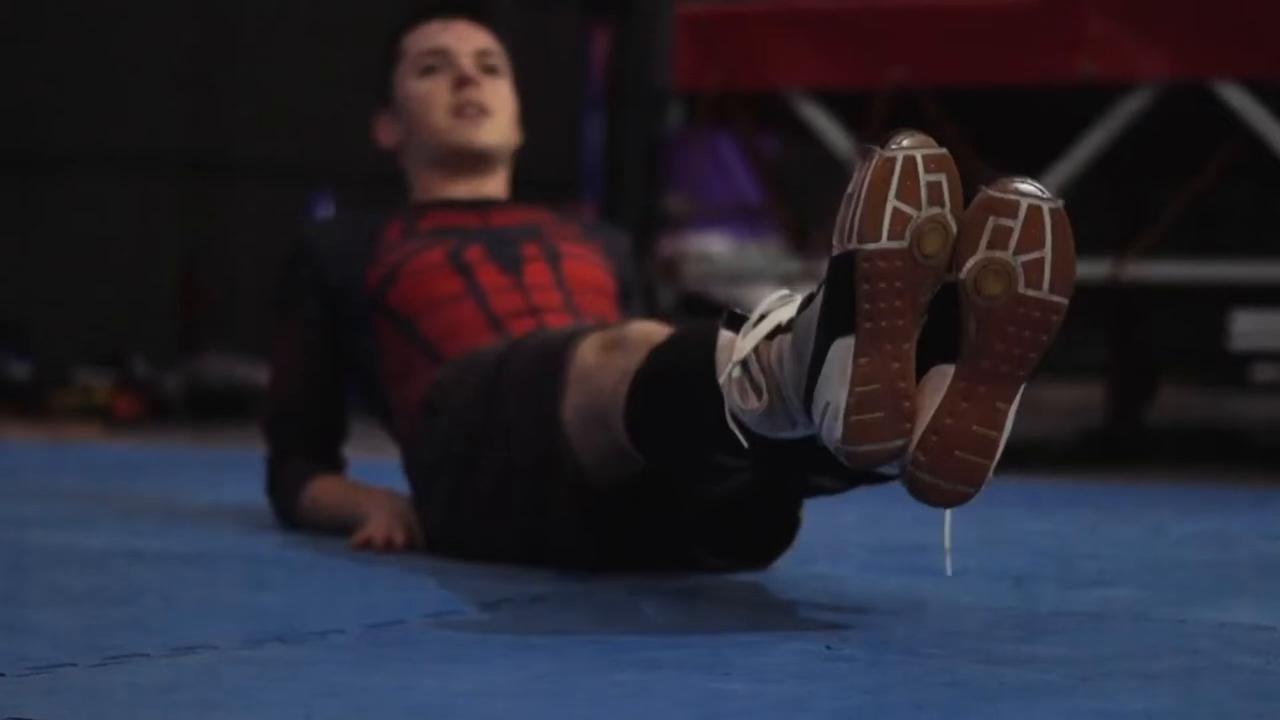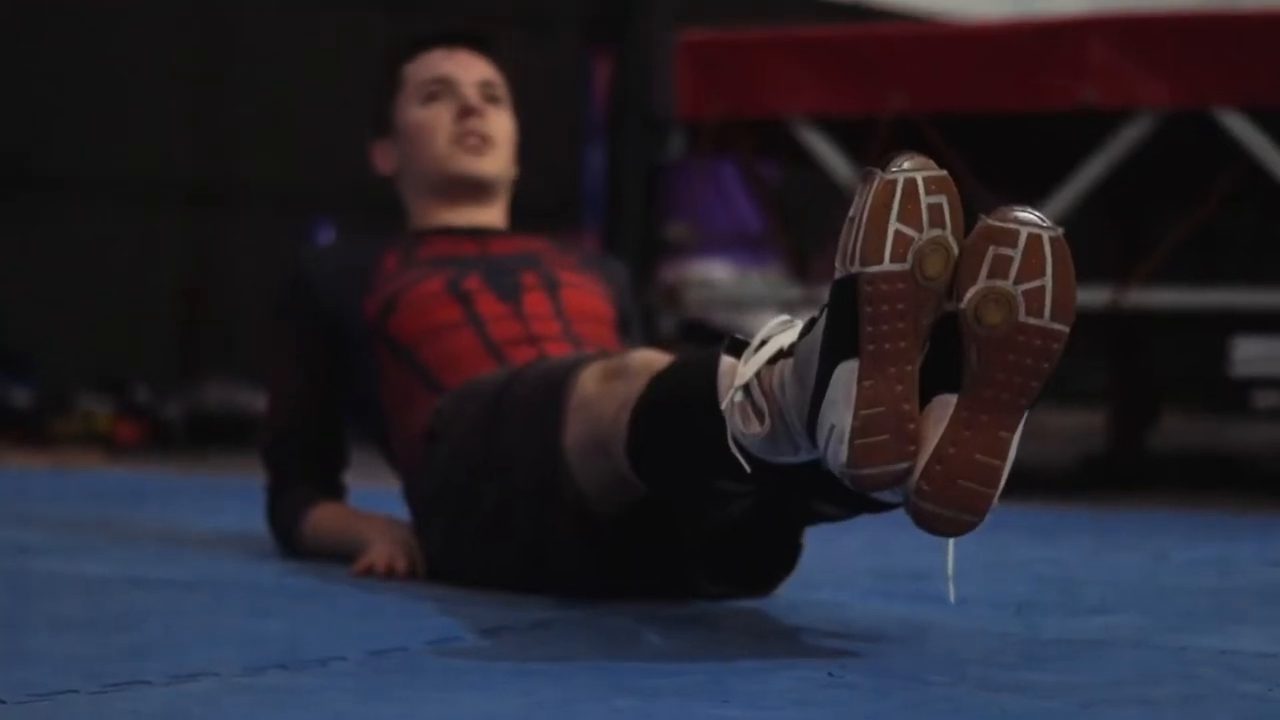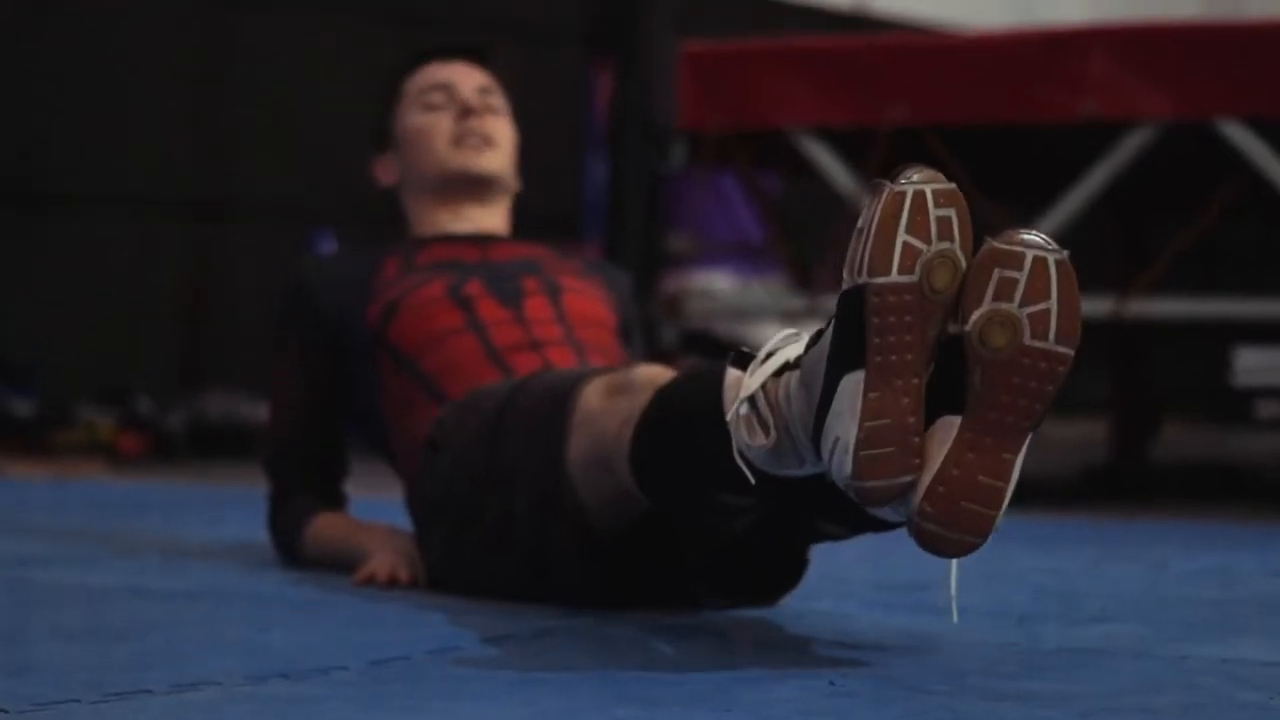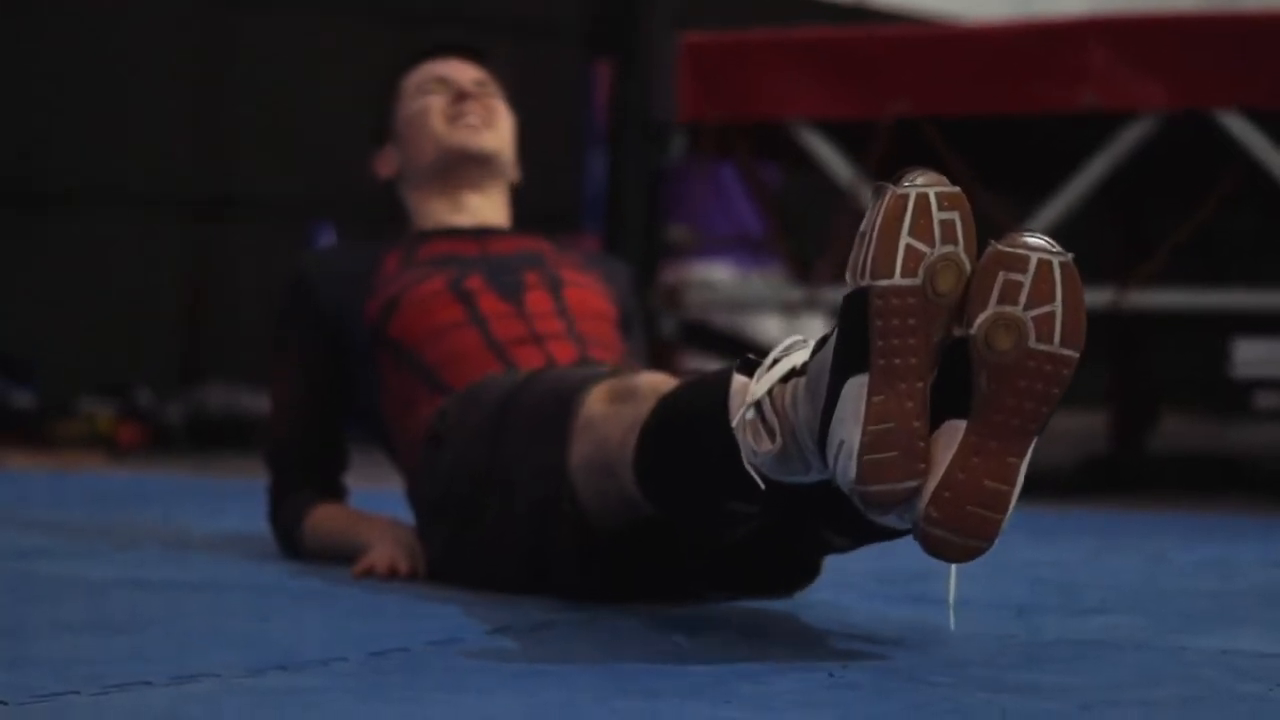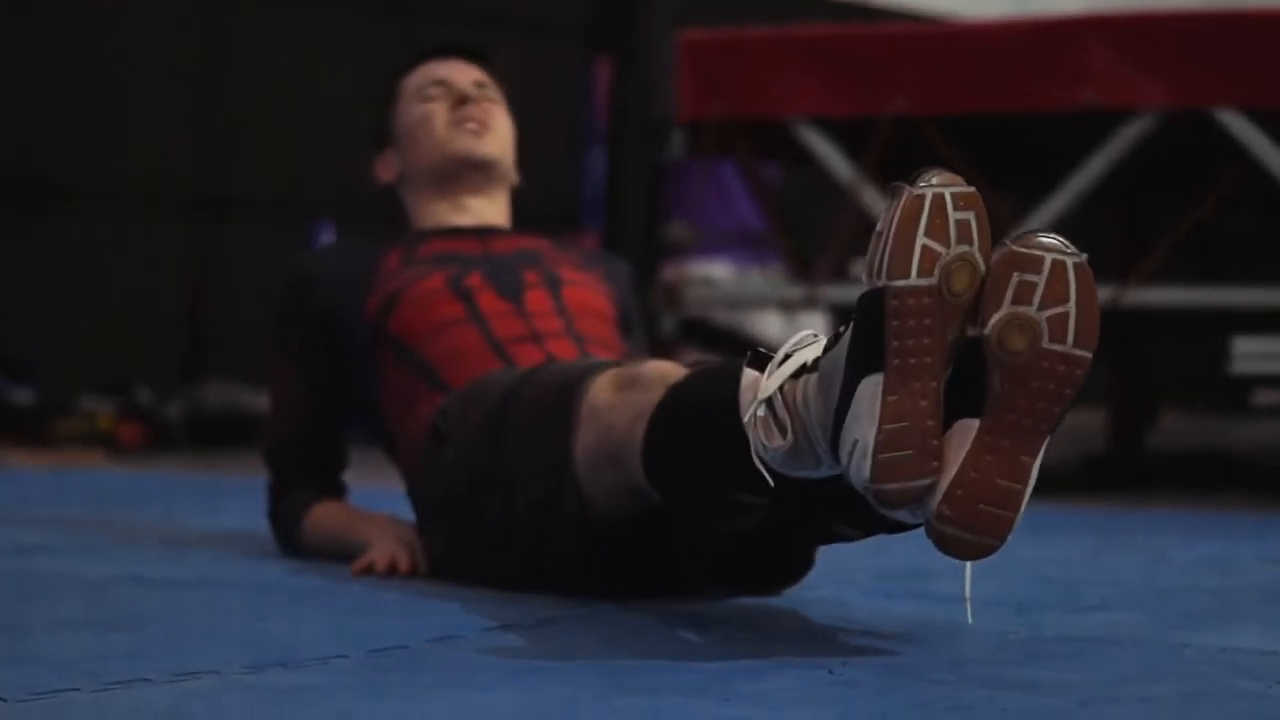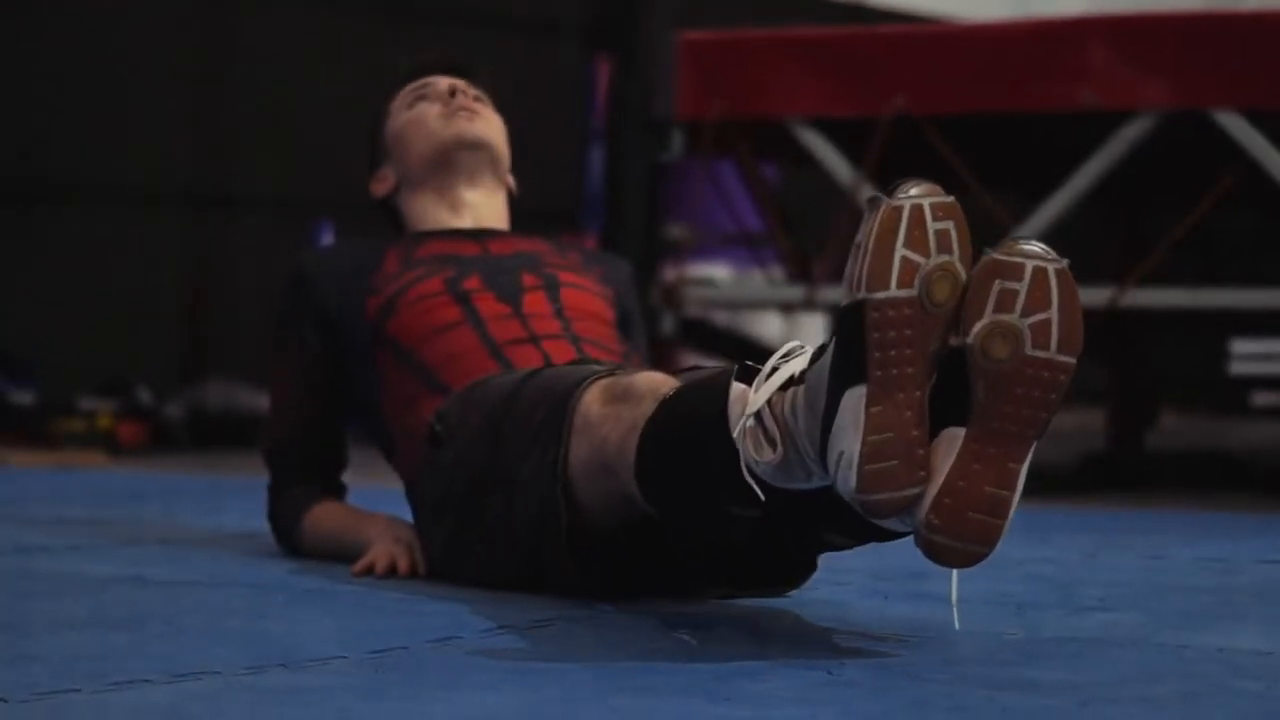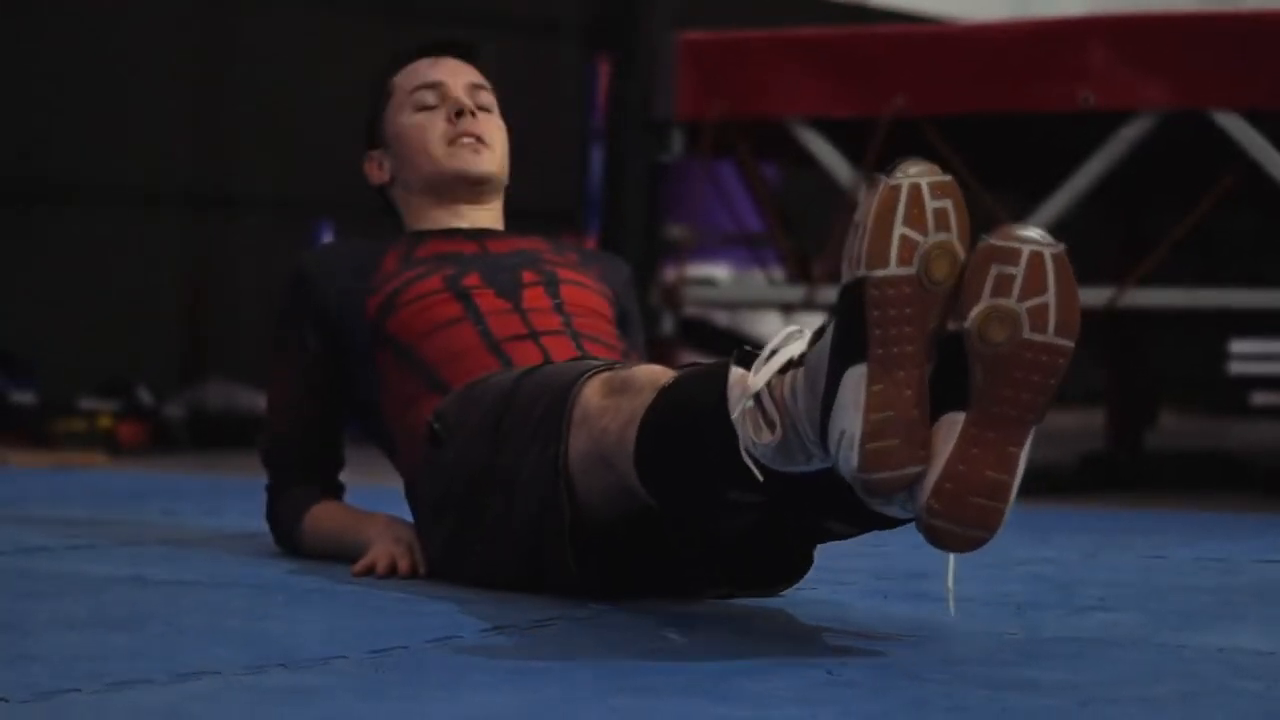
dt=0.7s
person 1, frame 1
left shoulder: (600, 244)
right shoulder: (343, 252)
left elbow: (654, 382)
right elbow: (294, 467)
right wrist: (377, 505)
left hip: (653, 485)
right hip: (490, 445)
left knee: (773, 364)
right knee: (633, 351)
left ankle: (926, 403)
right ankle: (832, 369)
person 1, frame 2
left shoulder: (595, 274)
right shoulder: (342, 278)
right elbow: (296, 493)
right wrist: (381, 531)
left hip: (652, 517)
right hip: (487, 473)
left knee: (774, 385)
right knee: (635, 380)
left ankle: (927, 436)
right ankle: (835, 403)
person 1, frame 3
left shoulder: (598, 279)
right shoulder: (342, 286)
right elbow: (296, 502)
right wrist: (378, 541)
left hip: (648, 523)
left knee: (770, 406)
right knee: (638, 394)
left ankle: (932, 448)
right ankle: (832, 414)
person 1, frame 4
left shoulder: (598, 274)
right shoulder: (341, 280)
right elbow: (295, 495)
right wrist: (376, 531)
left hip: (645, 526)
right knee: (635, 404)
left ankle: (926, 467)
right ankle: (840, 421)
person 1, frame 5
left shoulder: (598, 272)
right shoulder: (342, 278)
right elbow: (295, 493)
right wrist: (375, 529)
left hip: (648, 516)
right hip: (494, 465)
left knee: (781, 408)
right knee: (644, 391)
left ankle: (950, 453)
right ankle: (854, 419)
person 1, frame 6
left shoulder: (600, 271)
right shoulder: (341, 278)
right elbow: (296, 492)
right wrist: (376, 529)
left hip: (645, 525)
right knee: (631, 402)
left ankle: (942, 453)
right ankle: (844, 427)
person 1, frame 7
left shoulder: (598, 269)
right shoulder: (340, 278)
right elbow: (294, 493)
right wrist: (374, 531)
left hip: (646, 519)
left knee: (772, 404)
right knee: (633, 394)
left ankle: (935, 441)
right ankle: (844, 405)
